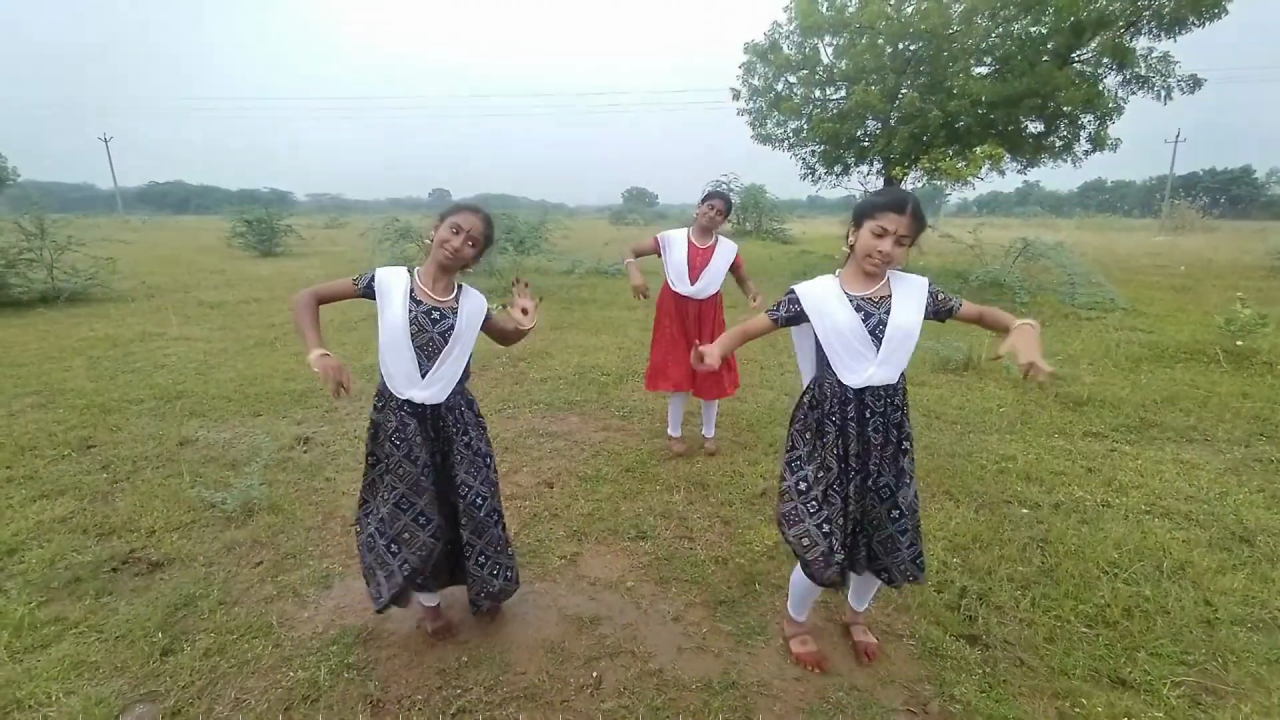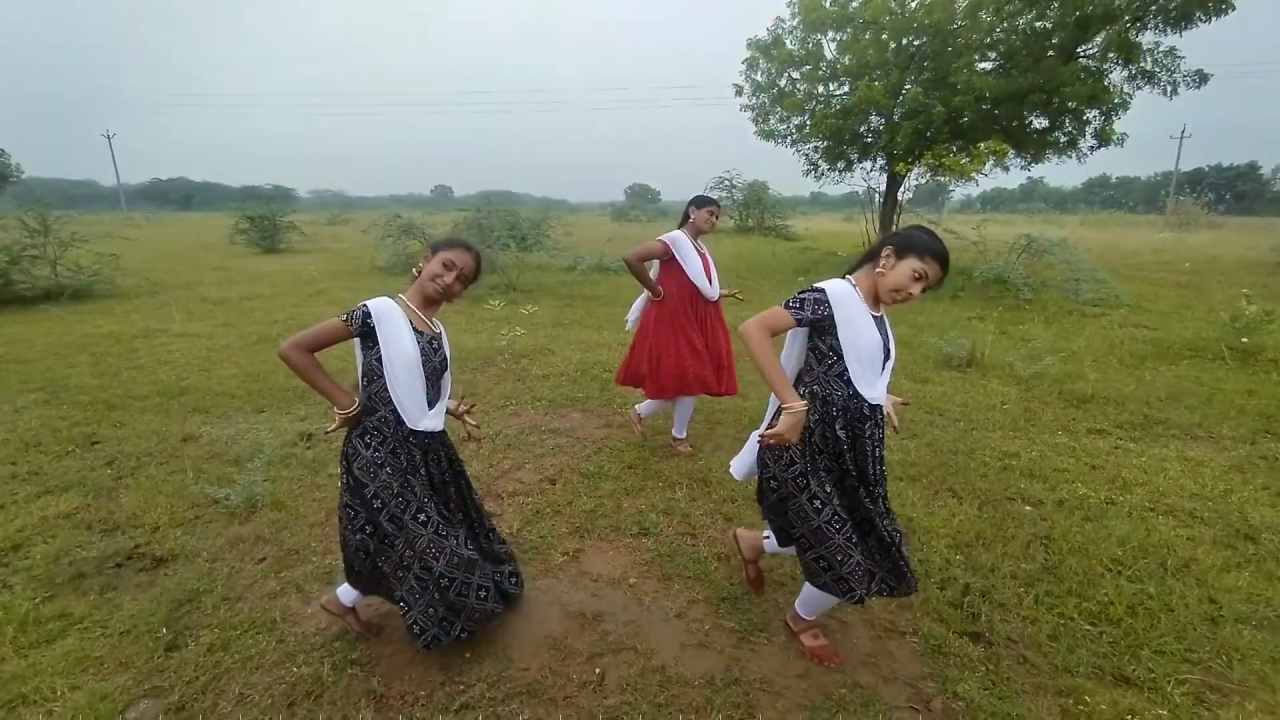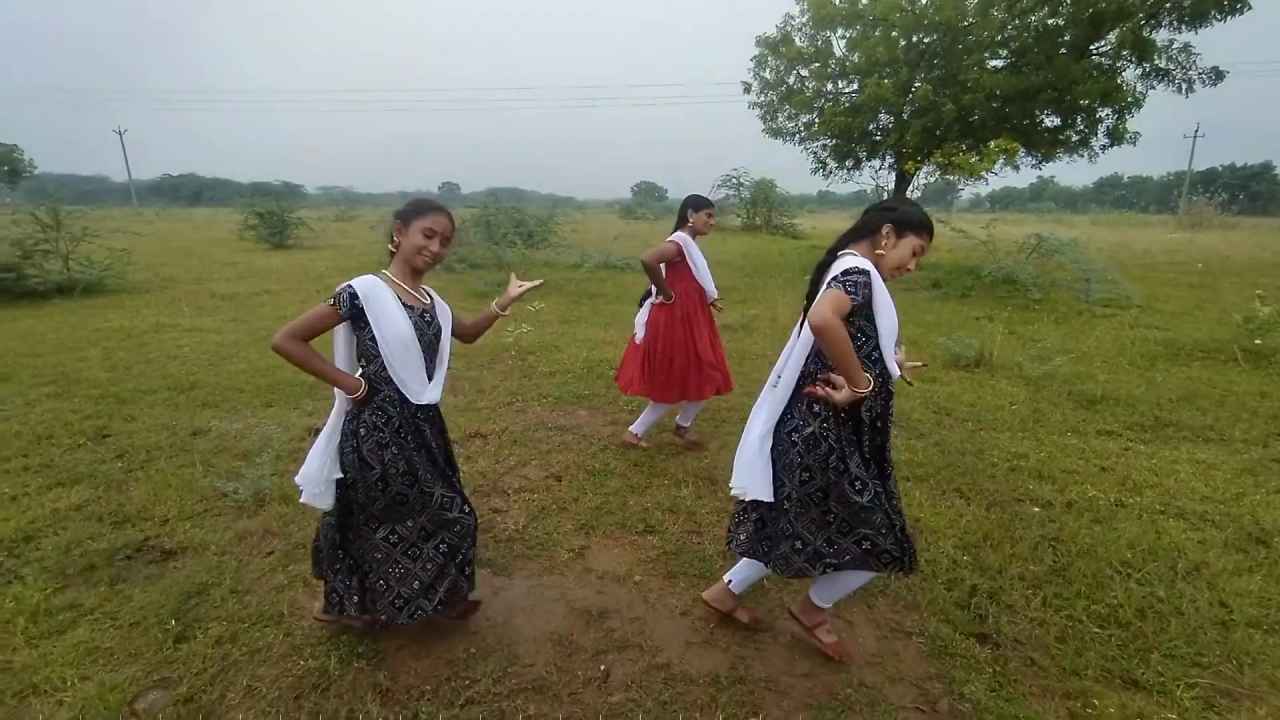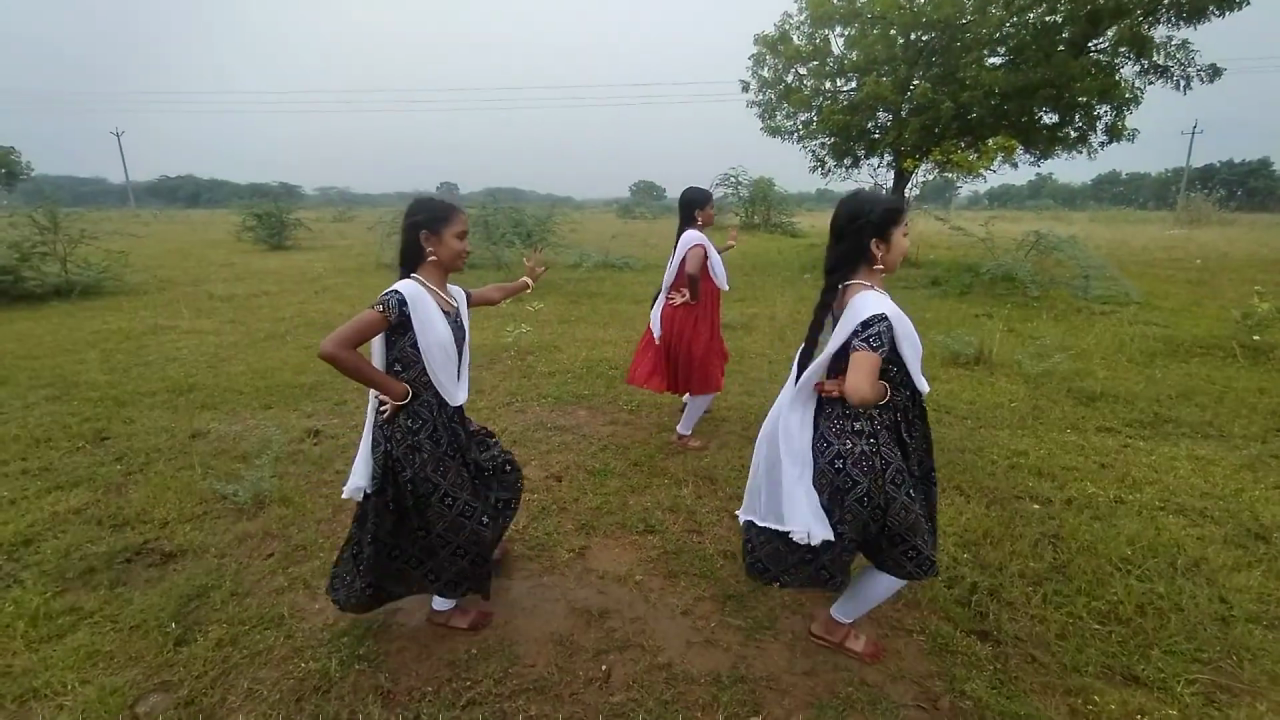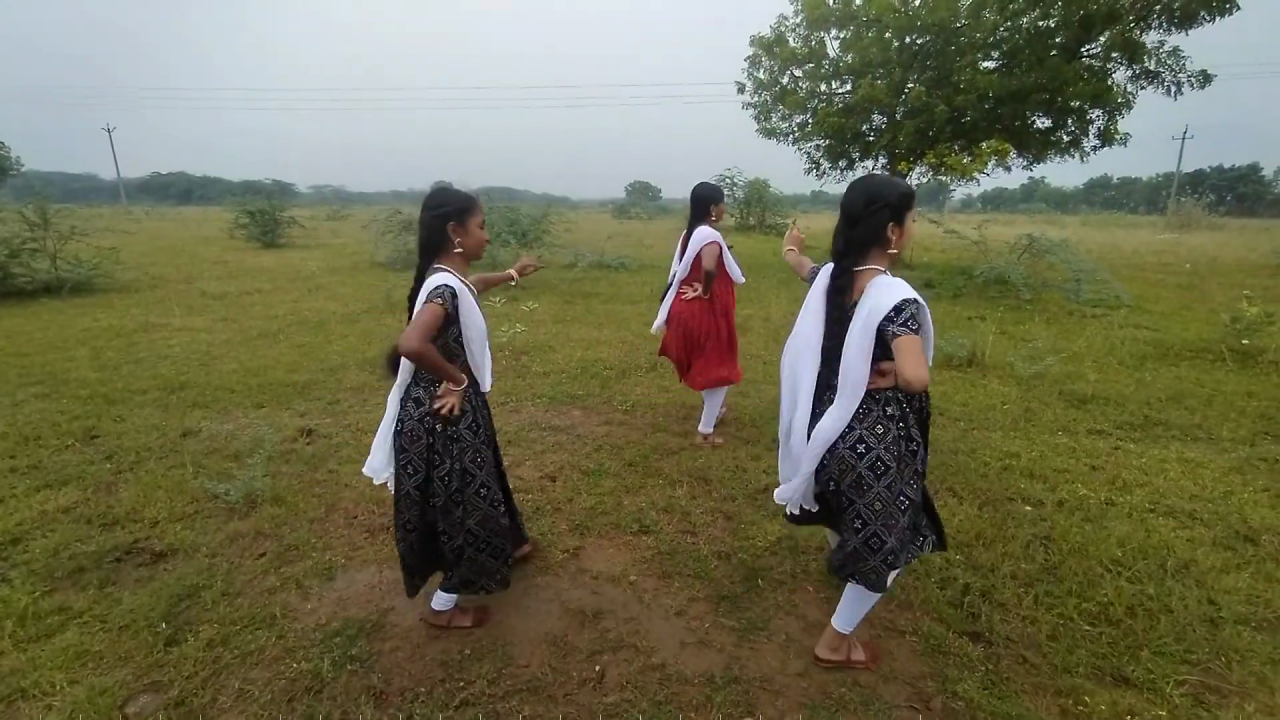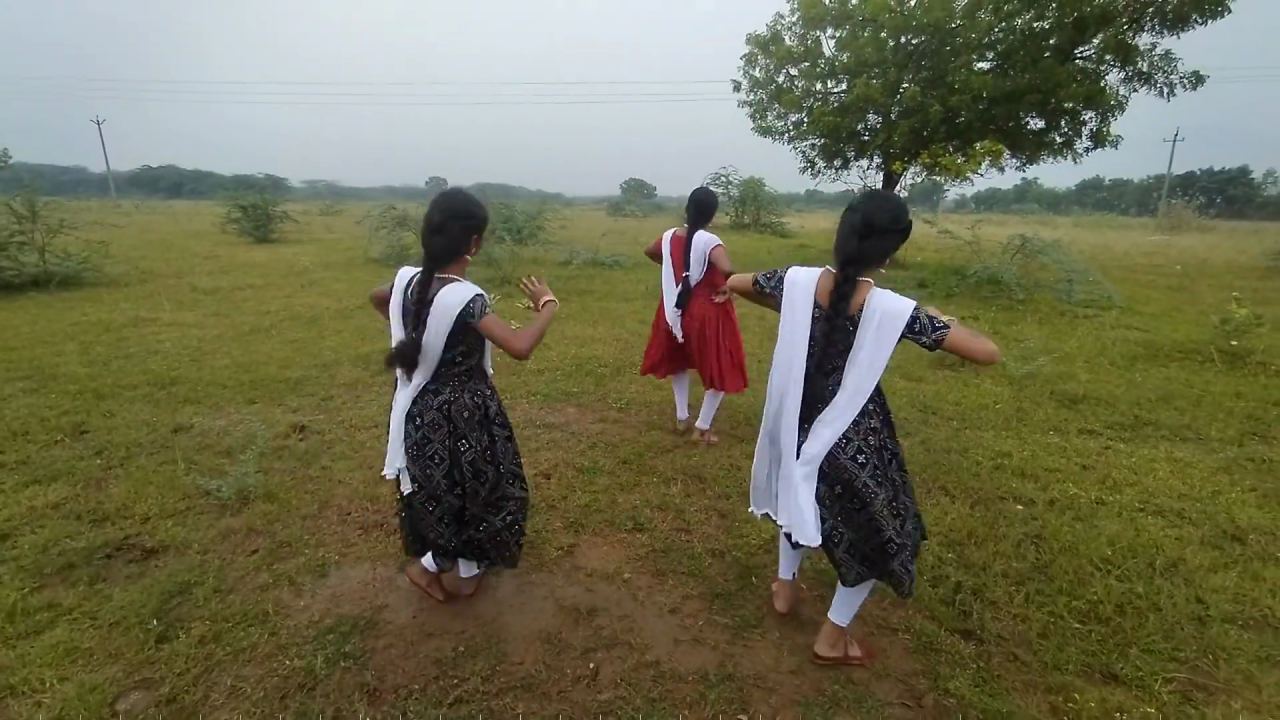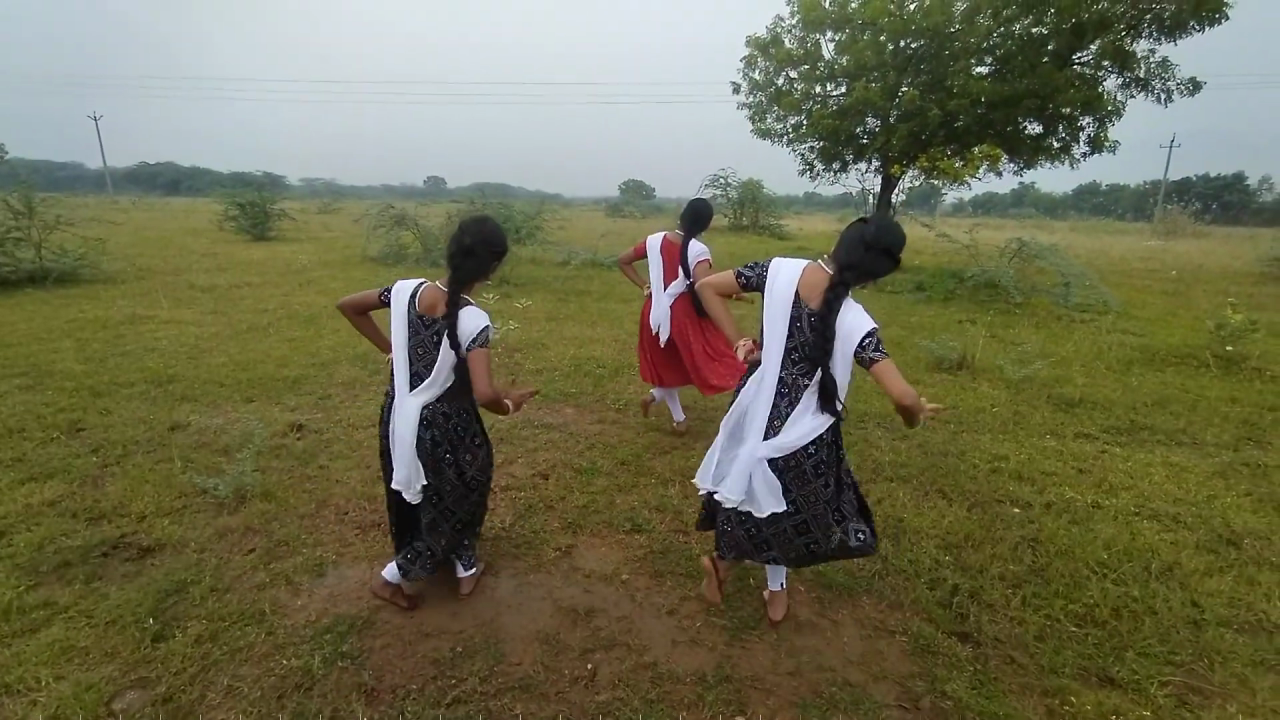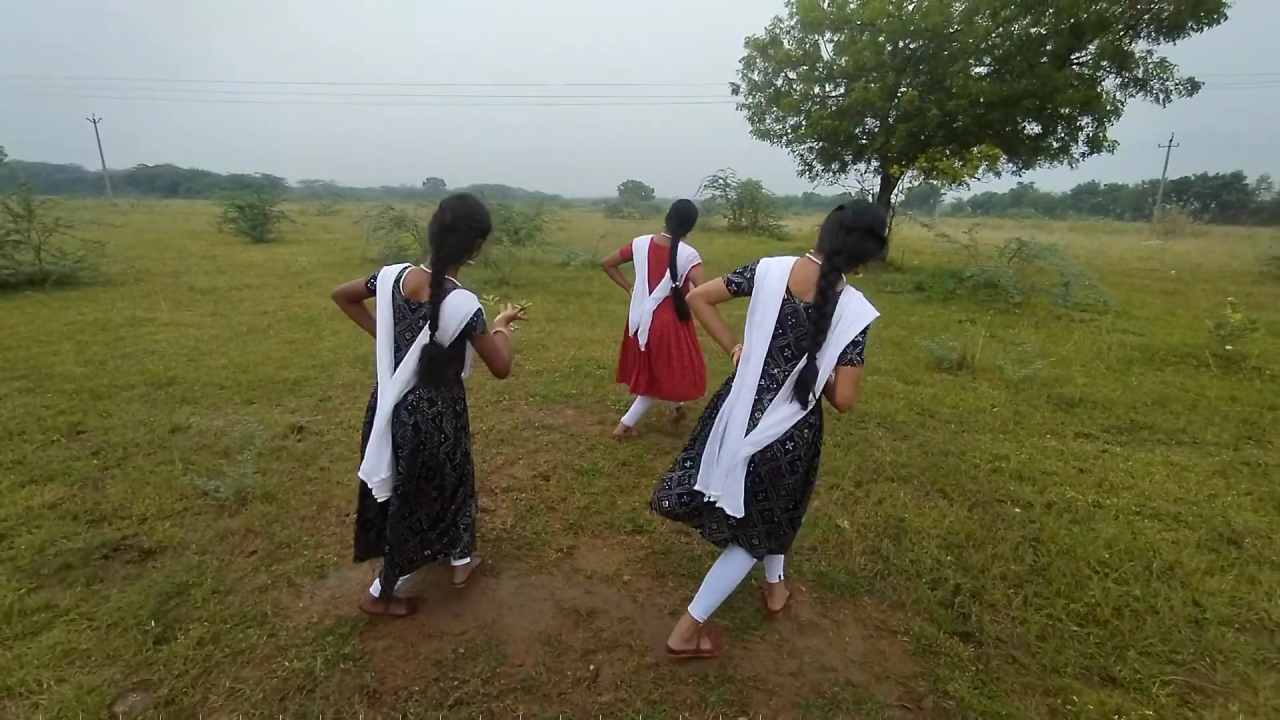
dt=0.3s
person 1, frame 1
left shoulder: (915, 291)
right shoulder: (813, 294)
left elbow: (981, 313)
right elbow: (745, 330)
left wrist: (1023, 332)
right wrist: (715, 352)
left hip: (885, 426)
right hip: (826, 425)
left knee: (884, 534)
right knee: (825, 543)
left ankle: (858, 614)
right ankle: (794, 621)
person 1, frame 2
left shoulder: (877, 311)
right shoulder: (830, 297)
right elbow: (756, 328)
left wrist: (881, 399)
right wrist: (792, 404)
left hip: (850, 444)
right hip: (810, 445)
left knee: (864, 538)
right knee: (849, 555)
left ankle: (756, 542)
right ankle: (800, 619)
person 1, frame 3
left shoulder: (842, 271)
right shoulder: (859, 273)
right elbow: (822, 318)
left wrist: (879, 362)
right wrist: (861, 380)
left hip: (812, 424)
right hip: (825, 430)
left knee: (801, 524)
right knee: (875, 539)
left ankle: (727, 591)
right ankle: (812, 607)
person 1, frame 4
left shoulder: (841, 293)
right shoulder: (876, 312)
right elbow: (859, 393)
right wrist: (884, 390)
left hip: (828, 439)
right hip: (863, 451)
right knee: (906, 551)
right ankle: (834, 625)
person 1, frame 5
left shoulder: (827, 276)
right shoulder: (896, 297)
left elbow: (799, 267)
right elbow: (916, 378)
left wrist: (794, 253)
right wrist: (892, 374)
left hip: (826, 424)
right hip: (874, 439)
right knee: (886, 540)
left ankle: (846, 557)
right ankle: (836, 641)
person 1, frame 6
left shoulder: (797, 281)
right shoulder: (893, 309)
left elbow: (735, 284)
right elbow: (987, 353)
right wrist: (947, 324)
left hip: (798, 428)
right hip: (854, 441)
left knee: (806, 501)
right knee: (875, 536)
left ankle: (785, 584)
right ankle: (832, 637)
person 1, frame 7
left shoulder: (780, 270)
right shoulder: (856, 323)
left elbow: (706, 287)
right elbow: (903, 397)
left wrist: (740, 342)
right wrist: (918, 413)
left hip: (755, 413)
right hip: (803, 430)
left knee: (774, 506)
right knee: (809, 515)
left ankle: (770, 589)
right ankle: (733, 562)
person 1, frame 8
left shoulder: (770, 270)
right shoulder: (854, 311)
left elbow: (697, 298)
right elbow: (844, 400)
left wrist: (734, 348)
left hip: (742, 408)
right hip: (790, 428)
left knee: (757, 510)
right knee: (762, 520)
left ankle: (775, 584)
right ankle: (688, 628)
person 2, frame 1
left shoulder: (473, 302)
right shoulder: (387, 281)
left elbow: (507, 337)
right elbow: (308, 297)
left wrist: (522, 324)
right wrist: (320, 354)
left hip: (454, 418)
right hip: (399, 417)
left knee: (473, 504)
right knee: (409, 512)
left ankle: (482, 590)
right ankle: (427, 599)
person 2, frame 2
left shoulder: (438, 332)
right shoulder: (377, 313)
right elbow: (293, 349)
left wrist: (452, 406)
right wrist: (345, 403)
left hip: (428, 447)
right hip: (383, 449)
left knee: (456, 529)
person 2, frame 3
left shoulder: (431, 301)
right shoulder: (363, 292)
left elbow: (467, 333)
right elbow: (286, 341)
left wrist: (504, 303)
right wrist: (349, 383)
left hip: (420, 422)
right hip: (381, 426)
left knee: (420, 516)
right knee: (441, 514)
person 2, frame 4
left shoulder: (451, 296)
right shoulder: (404, 297)
left elbow: (490, 295)
right elbow: (332, 349)
left wrist: (527, 281)
right wrist: (394, 388)
left hip: (446, 421)
right hip: (414, 428)
left knee: (499, 473)
right knee: (462, 515)
left ankle: (481, 550)
right ankle: (444, 606)
person 2, frame 5
left shoulder: (443, 277)
right shoulder: (444, 288)
right elbow: (410, 343)
left wrist: (512, 274)
right wrist: (455, 377)
left hip: (450, 412)
right hip: (441, 417)
left knee: (478, 494)
right knee: (460, 506)
left ankle: (506, 549)
right ankle: (442, 607)
person 2, frame 6
left shoulder: (408, 280)
right shoulder: (466, 299)
left elbow: (377, 299)
right elbow: (519, 347)
right wrist: (548, 305)
left hip: (421, 409)
right hip: (461, 410)
left knee: (443, 492)
right knee: (491, 490)
left ankle: (462, 569)
right ankle: (429, 564)
person 2, frame 7
left shoulder: (408, 290)
right shoulder: (475, 321)
left elbow: (348, 305)
right elbow: (483, 395)
left wrist: (388, 347)
right wrist: (509, 401)
left hip: (402, 415)
right hip: (445, 425)
left knee: (421, 496)
right knee: (456, 499)
left ankle: (466, 568)
right ankle: (392, 578)
person 2, frame 8
left shoulder: (393, 276)
right shoulder: (464, 305)
left elbow: (342, 296)
right elbow: (502, 368)
right wrist: (502, 325)
left hip: (392, 406)
right hip: (434, 414)
left knee: (403, 492)
right knee: (431, 494)
left ankle: (460, 559)
right ankle: (381, 593)
person 3, frame 1
left shoulder: (728, 249)
right shoulder: (671, 239)
left elbow: (744, 279)
right elbow: (630, 252)
left wrist: (754, 296)
right wrist: (635, 277)
left hip: (707, 319)
right hip: (673, 316)
left knee: (711, 378)
right knee: (678, 377)
left ankle: (709, 433)
right ankle: (674, 433)
person 3, frame 2
left shoulder: (700, 248)
right shoulder: (673, 241)
right elbow: (631, 257)
left wrist: (721, 293)
right wrist: (655, 290)
left hip: (699, 321)
right hip: (673, 319)
left knee: (694, 379)
right knee: (686, 380)
left ankle: (640, 411)
right ankle: (679, 435)
person 3, frame 3
left shoulder: (687, 243)
right shoulder: (680, 241)
right elbow: (648, 260)
left wrist: (708, 301)
right wrist: (668, 294)
left hip: (685, 323)
right hip: (675, 324)
left knee: (680, 384)
right knee: (702, 383)
left ankle: (636, 431)
right ankle: (683, 425)
person 3, frame 4
left shoulder: (691, 238)
right shoulder: (697, 240)
right elbow: (691, 272)
left wrist: (726, 247)
right wrist: (694, 296)
left hip: (686, 318)
right hip: (690, 319)
left knee: (705, 371)
right knee: (707, 378)
left ankle: (690, 401)
right ankle: (683, 434)
person 3, frame 5
left shoulder: (689, 234)
right shoulder: (710, 236)
right elbow: (710, 268)
right wrist: (707, 288)
left hip: (683, 311)
right hip: (705, 313)
left knee: (703, 363)
right knee: (719, 369)
left ankle: (715, 411)
right ankle: (705, 432)
person 3, frame 6
left shoulder: (670, 236)
right shoulder: (709, 241)
left elbow: (649, 252)
right elbow: (727, 270)
right wrist: (724, 289)
left hip: (674, 313)
right hip: (706, 314)
left knee: (679, 364)
right knee: (720, 370)
left ankle: (682, 418)
right ankle: (703, 428)
person 3, frame 7
left shoulder: (655, 241)
right shoulder: (699, 251)
left elbow: (622, 261)
left wrist: (644, 285)
left hip: (655, 316)
right hip: (684, 317)
left knee: (665, 370)
right knee: (704, 365)
left ankle: (679, 419)
right ankle: (656, 395)
person 3, frame 8
left shoulder: (641, 244)
right shoulder: (689, 255)
left elbow: (607, 264)
left wrist: (629, 288)
left hip: (641, 318)
right hip: (669, 322)
left knee: (649, 372)
right knee: (662, 375)
left ankle: (677, 404)
right ankle: (626, 423)
